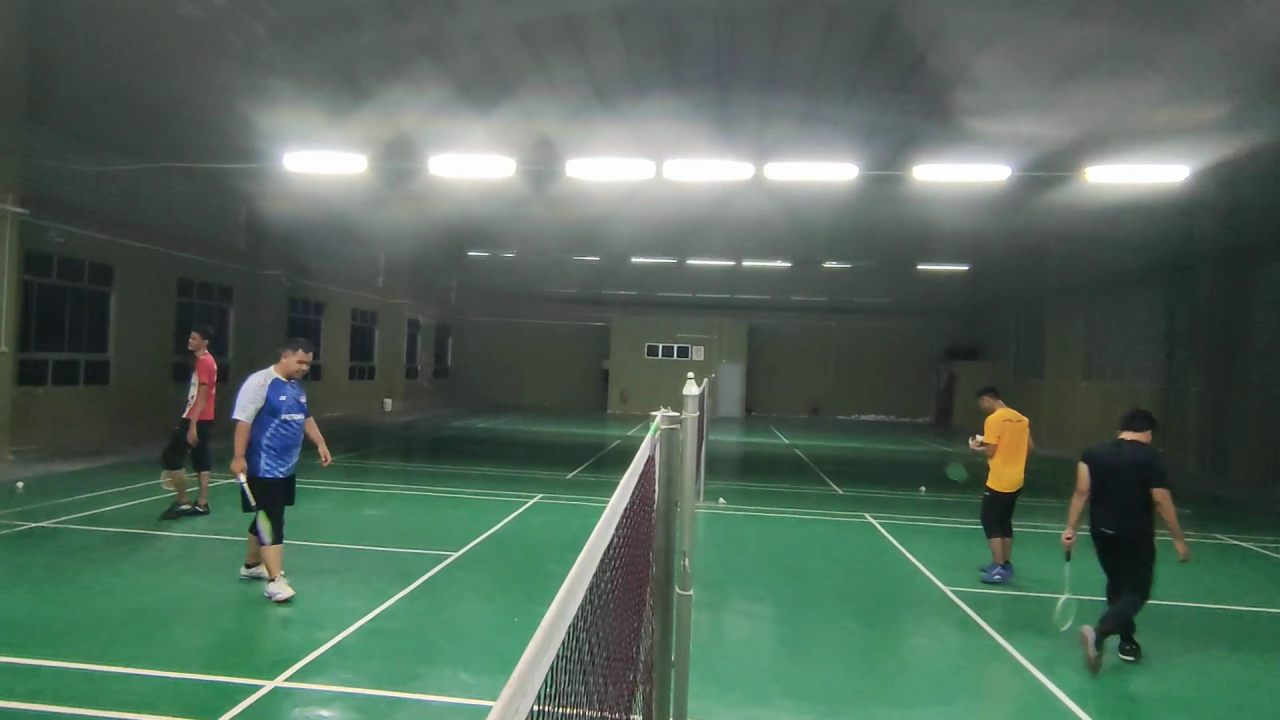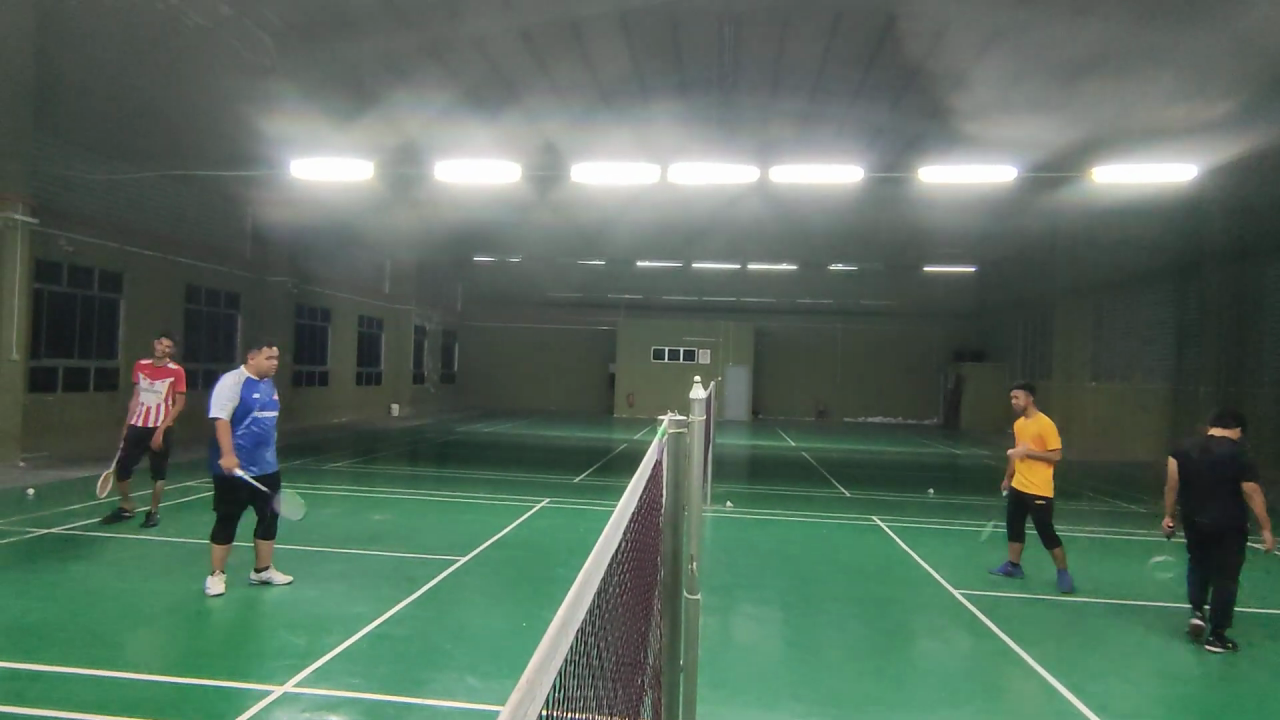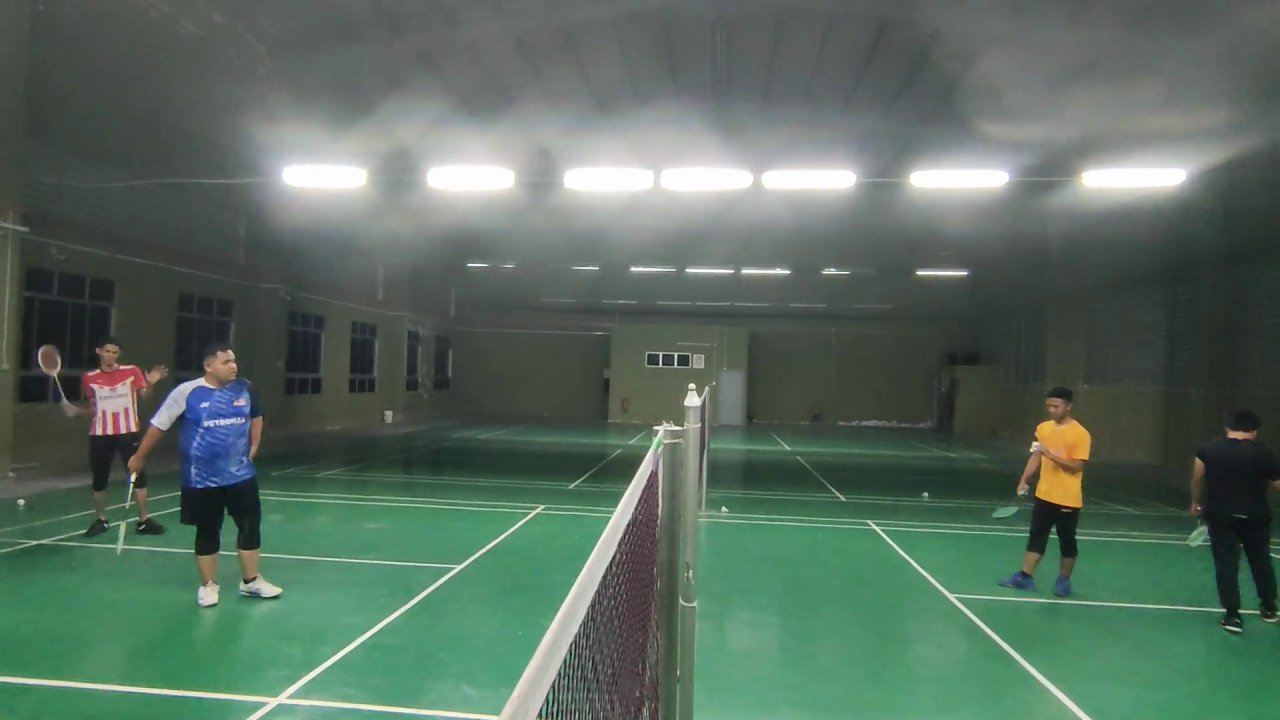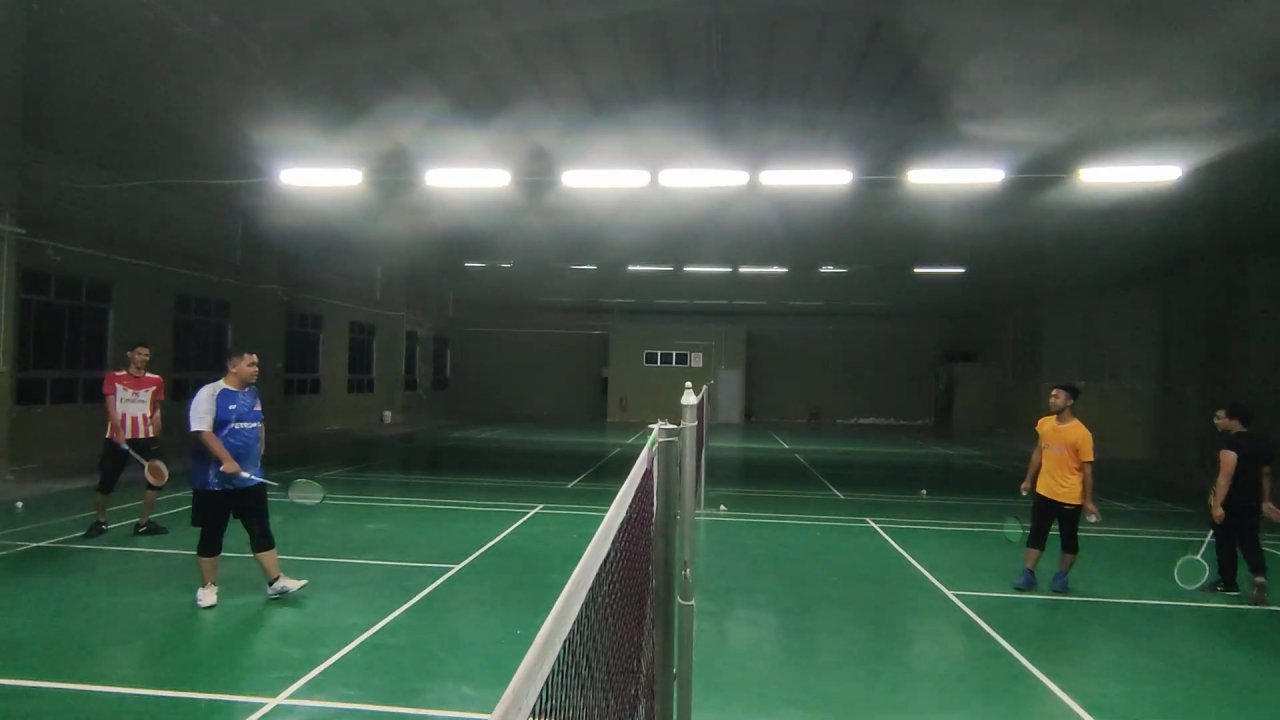
dt=0.7s
person 1, frame 1
left shoulder: (297, 386)
right shoulder: (260, 382)
left elbow: (305, 418)
right elbow: (243, 420)
left wrist: (321, 444)
right wrist: (239, 457)
left hip: (286, 466)
right hip: (264, 467)
left knee: (270, 517)
right knee: (273, 519)
left ankle: (252, 565)
right ankle: (275, 581)
person 1, frame 2
left shoulder: (268, 384)
right shoulder: (233, 381)
right elbow: (220, 418)
right wrist: (227, 454)
left hip: (267, 465)
right hip: (235, 468)
left knee: (271, 516)
right knee: (227, 520)
left ankle: (262, 570)
right ankle: (216, 574)
person 1, frame 3
left shoulder: (244, 388)
right shoulder: (186, 392)
left elbow: (256, 417)
right elbow: (158, 425)
left wrist: (254, 445)
right wrist: (140, 456)
left hip: (240, 475)
right hip: (202, 479)
left knee: (250, 526)
right knee: (207, 532)
left ankle: (251, 581)
right ankle: (209, 585)
person 1, frame 4
left shoulder: (252, 394)
right shoulder: (210, 393)
right elbow: (203, 432)
left wrist: (259, 451)
right wrist: (227, 461)
left hip: (250, 478)
right hip: (215, 480)
left knee: (261, 529)
right knee: (212, 533)
left ankle: (276, 581)
right ankle: (208, 586)
person 2, frame 1
left shoulder: (1094, 454)
right shoulder: (1150, 457)
left elbow: (1081, 493)
right elbow: (1161, 500)
left wrist: (1070, 528)
right wrist: (1179, 539)
left hip: (1102, 531)
right hip: (1136, 535)
left knee: (1119, 587)
right knee: (1136, 591)
left ankle: (1127, 642)
right ankle: (1098, 631)
person 2, frame 2
left shoulder: (1183, 450)
right shoulder: (1239, 454)
left elbow: (1172, 486)
right elbow: (1252, 493)
left wrist: (1168, 516)
right wrist: (1266, 528)
left hip: (1195, 522)
right hip: (1229, 525)
left knee: (1198, 568)
right knee: (1225, 578)
left ankle: (1197, 613)
right ankle: (1216, 636)
person 2, frame 3
left shoulder: (1207, 450)
right shoulder: (1262, 453)
left elbow: (1197, 481)
left wrist: (1196, 502)
left hip: (1220, 516)
right hip: (1255, 516)
left knee: (1226, 565)
right knee: (1260, 561)
left ankle: (1232, 615)
person 2, frame 4
left shoulder: (1231, 443)
right shoulder: (1261, 443)
left elbow: (1226, 475)
right elbow: (1264, 476)
left wrist: (1217, 504)
right wrist: (1266, 502)
left hip: (1230, 502)
right hip: (1252, 503)
left knee: (1225, 541)
right knee: (1250, 543)
left ankle: (1228, 583)
right ankle: (1259, 577)
person 3, frame 1
left shoulder: (993, 419)
right shoulder: (1022, 419)
left elbow: (990, 451)
right elbow: (1029, 447)
left wrist: (976, 447)
left hip: (999, 481)
right hip: (1016, 480)
left knee: (989, 521)
right knee: (1004, 522)
left ankle: (999, 568)
right ankle: (1005, 564)
person 3, frame 2
left shoulder: (1045, 424)
right shoulder: (1018, 424)
left elbow: (1056, 455)
left wrist: (1027, 453)
right wrist: (1007, 477)
left hip: (1039, 490)
right hip: (1018, 486)
left knee: (1046, 533)
right knee: (1014, 526)
left ankle: (1063, 573)
right ankle: (1013, 565)
person 3, frame 3
left shoulder: (1080, 434)
right shoulder: (1043, 428)
left elbow: (1077, 466)
right elbow: (1036, 457)
left wrist: (1050, 454)
right wrist: (1024, 479)
left hip: (1068, 500)
right hip: (1043, 495)
left knee: (1067, 541)
right knee: (1036, 537)
left ankle: (1064, 579)
right ankle: (1025, 576)
person 3, frame 4
left shoulder: (1081, 433)
right shoulder: (1044, 424)
left elbow: (1087, 469)
left wrist: (1088, 500)
right wrist: (1028, 479)
left hip: (1070, 497)
right hip: (1044, 492)
left knee: (1069, 538)
right knee: (1036, 534)
left ankle: (1062, 576)
right ankle: (1028, 574)
person 4, frame 1
left shoulder: (203, 361)
right shoulder: (206, 360)
left elbow: (201, 396)
left wrist: (192, 425)
left hip: (196, 419)
right hip: (202, 419)
left knee: (171, 457)
right knee: (201, 460)
left ankle: (182, 502)
right ankle: (201, 504)
person 4, frame 2
left shoulder: (176, 372)
right shoulder: (140, 366)
left elbow: (179, 404)
right elbow: (135, 398)
left wrist: (160, 430)
right wrist: (126, 425)
left hip: (159, 428)
right hip: (136, 426)
left knee: (158, 472)
right knee: (122, 467)
left ankle: (153, 512)
right ankle: (126, 508)
person 4, frame 3
left shoulder: (132, 372)
right shoulder: (89, 378)
left elbow: (145, 396)
right elbow: (93, 407)
left wrist: (150, 384)
right wrist: (77, 410)
left hip: (128, 432)
right hip: (100, 435)
left knee: (138, 476)
right knee: (99, 479)
left ankle: (144, 520)
right ankle: (101, 520)
person 4, frame 4
left shoulder: (156, 380)
right shoulder: (114, 378)
right elbow: (111, 409)
left wrist: (156, 420)
right wrist: (117, 433)
left hip: (146, 437)
right hip: (118, 438)
right knee: (106, 482)
left ankle: (144, 522)
right ankle: (100, 523)
